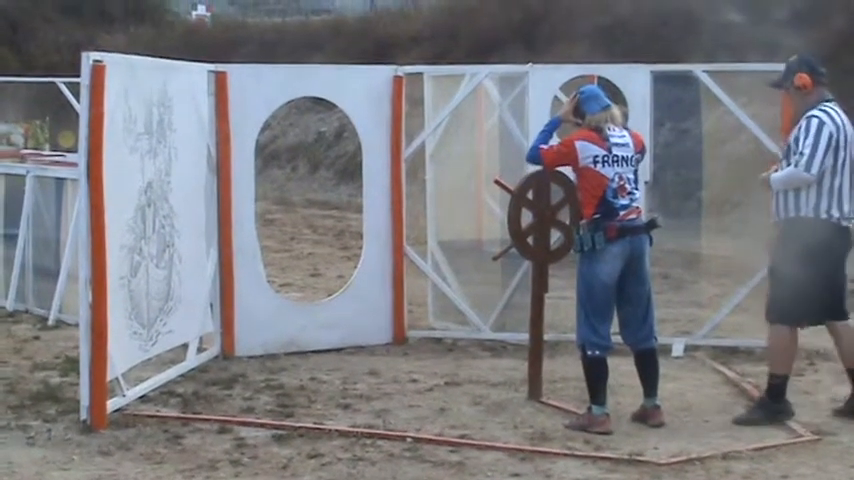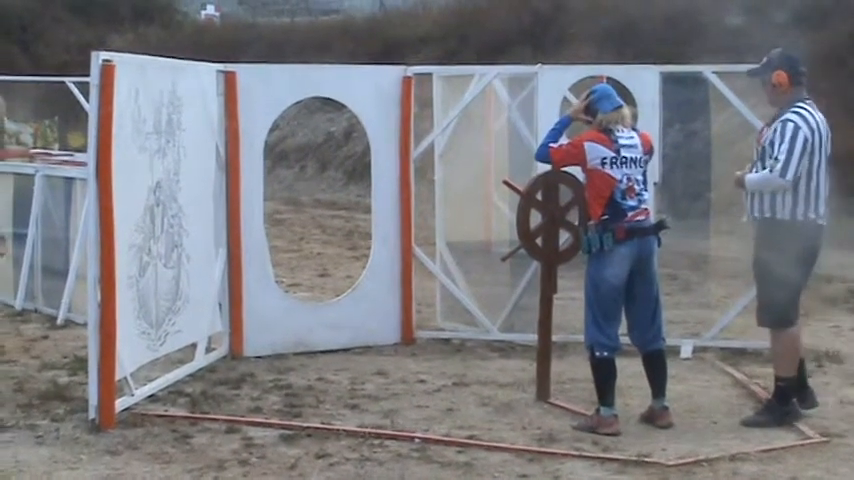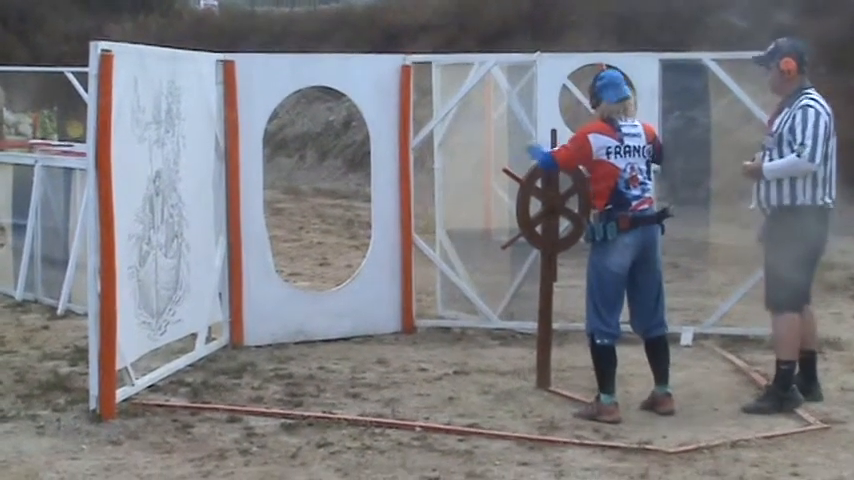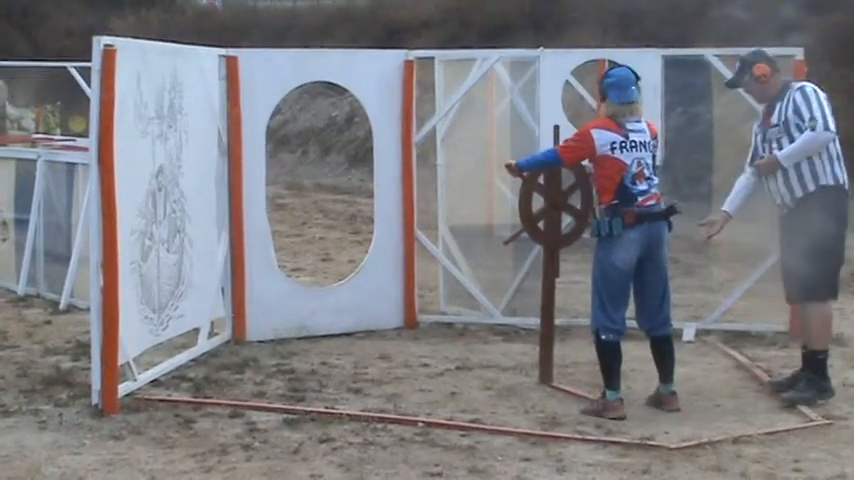
dt=0.7s
person 1, frame 1
left shoulder: (817, 120)
left elbow: (805, 173)
left wrist: (773, 178)
right wrist: (785, 173)
left hip: (808, 230)
left knee: (782, 315)
left ankle: (775, 400)
person 1, frame 2
left shoulder: (792, 122)
right shoulder: (811, 117)
left elbow: (781, 177)
left wrist: (747, 180)
right wrist: (756, 176)
left hip: (786, 230)
right hip: (797, 226)
left knee: (779, 316)
right knee: (784, 311)
left ankle: (783, 401)
right ankle: (798, 388)
person 1, frame 3
left shoulder: (810, 108)
right shoulder: (791, 107)
left elbow: (808, 161)
left wrist: (763, 169)
left hip: (800, 217)
right hip: (787, 215)
left knee: (784, 302)
right knee: (798, 300)
left ankle: (783, 388)
right ankle: (807, 379)
person 1, frame 4
left shoulder: (804, 93)
right shoulder: (765, 119)
left elbow: (822, 133)
right elbow: (752, 171)
left wrist: (779, 159)
right wrist: (725, 212)
left hip: (822, 202)
right hip: (794, 209)
left knee: (815, 293)
right knee: (798, 294)
left ankle: (819, 377)
right ankle: (808, 369)
person 2, frame 1
left shoulder: (580, 142)
right shoulder: (634, 140)
left elbow: (535, 155)
left wrist: (558, 119)
right wrist: (616, 124)
left hip: (603, 243)
right hip: (636, 238)
left knee: (594, 332)
right knee: (641, 327)
left ankle: (598, 413)
right ankle: (652, 406)
person 2, frame 2
left shoulder: (589, 143)
right shoulder: (643, 142)
left elbow: (544, 152)
left wrist: (569, 117)
right wrist: (623, 122)
left hip: (610, 245)
right hip: (644, 239)
left knee: (602, 334)
right knee: (649, 330)
left ankle: (606, 415)
right ankle: (660, 407)
person 2, frame 3
left shoulder: (593, 134)
right shoulder: (647, 132)
left elbow: (551, 162)
left wrist: (535, 151)
left hip: (614, 234)
right hip: (648, 228)
left knee: (603, 322)
right knee: (651, 317)
left ankle: (607, 402)
right ankle: (663, 394)
person 2, frame 4
left shoulder: (597, 132)
right shoulder: (649, 131)
left elbow: (557, 156)
left wrist: (519, 166)
left hip: (620, 230)
right hip: (655, 225)
left knee: (608, 318)
right knee: (657, 315)
left ankle: (612, 399)
right ankle: (667, 391)
